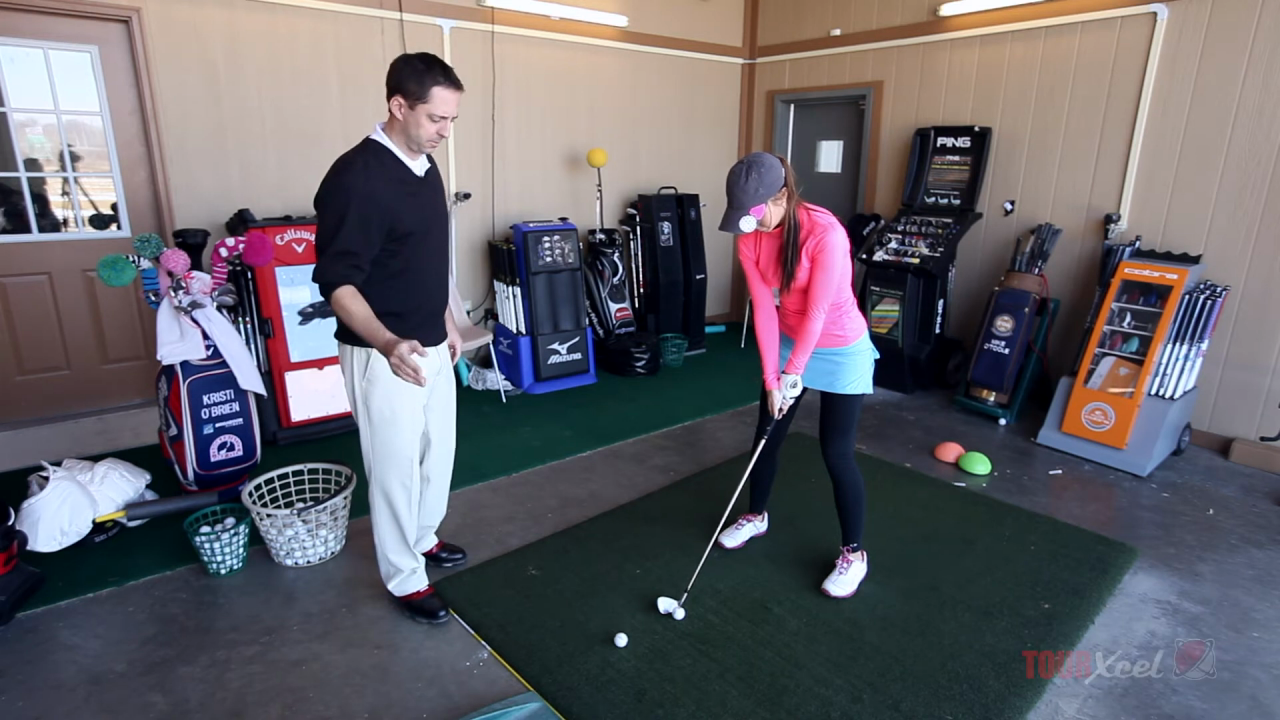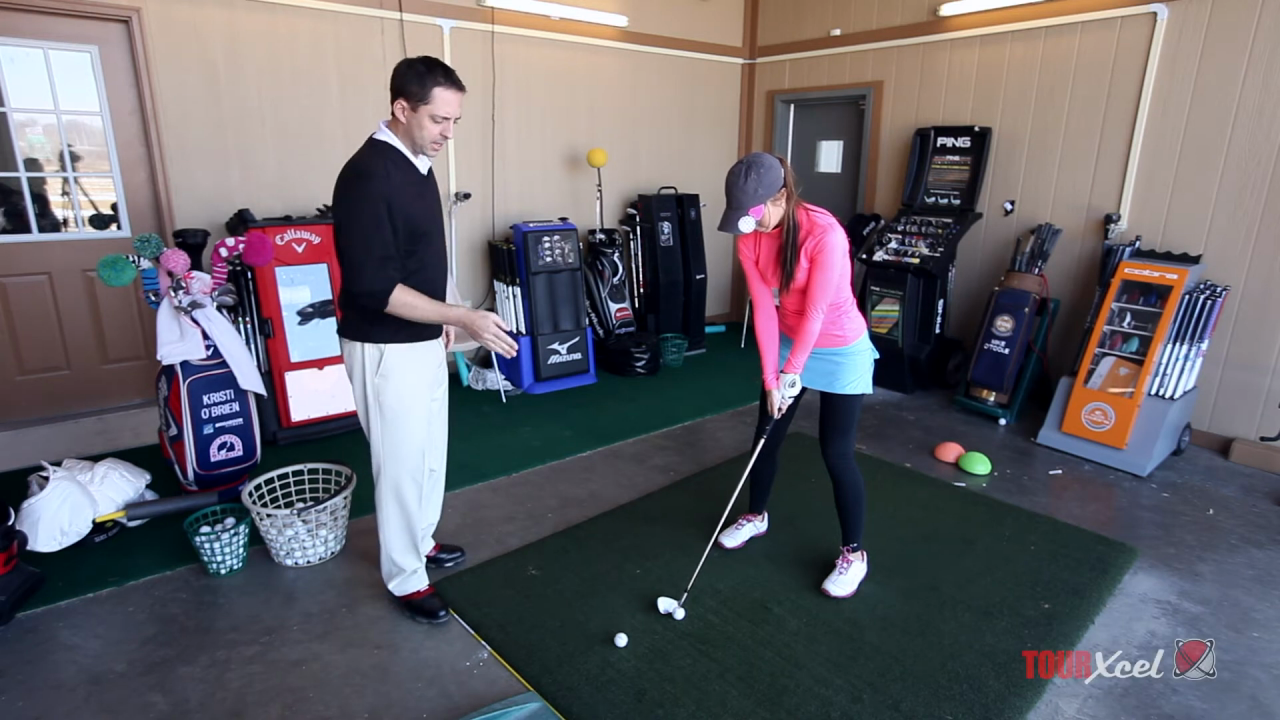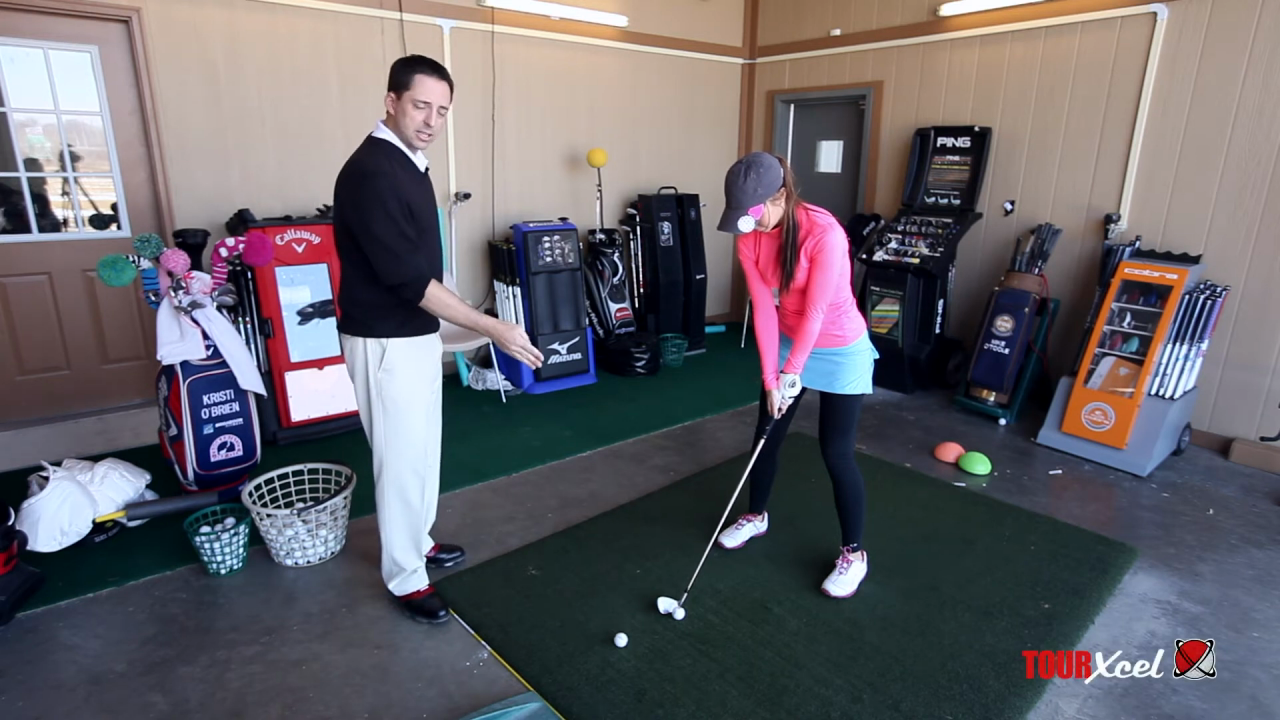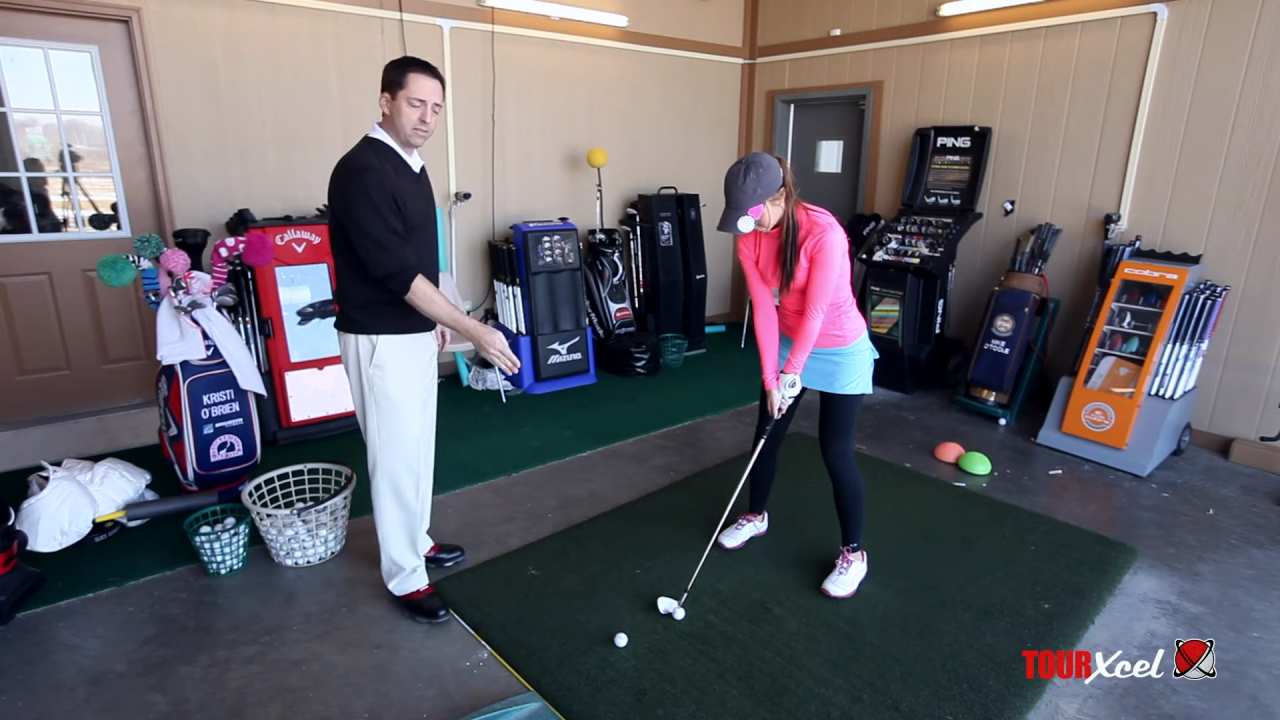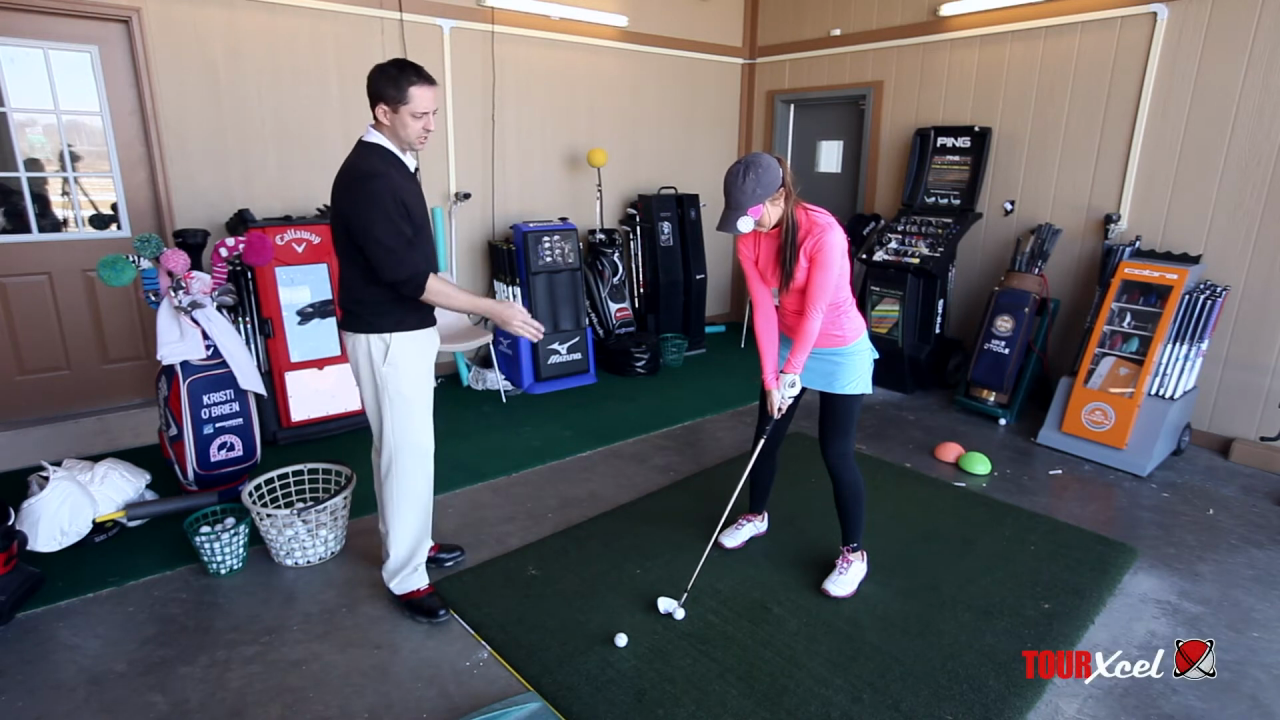
dt=0.5s
person 1, frame 1
left shoulder: (426, 168)
right shoulder: (355, 177)
right elbow: (336, 280)
left wrist: (446, 321)
right wrist: (390, 344)
left hip: (429, 346)
right hip: (381, 354)
left knee: (437, 455)
right knee: (396, 468)
left ankle: (424, 540)
right ankle: (405, 577)
person 1, frame 2
left shoulder: (417, 164)
right shoulder: (368, 177)
right elbow: (374, 287)
left wrist: (445, 321)
right wrist: (464, 317)
left hip: (423, 340)
right hip: (385, 349)
left knee: (430, 454)
right knee: (403, 463)
left ankle: (419, 540)
right ankle: (405, 577)
person 1, frame 3
left shoulder: (409, 165)
right shoulder: (370, 173)
right elbow: (409, 277)
right wrist: (492, 328)
left hip: (417, 334)
right hip: (385, 343)
left knee: (422, 450)
right knee: (401, 459)
left ankle: (416, 541)
right ankle: (405, 577)
person 1, frame 4
left shoulder: (410, 166)
right shoulder: (362, 171)
right elbow: (397, 271)
left wrist: (437, 322)
right wrist: (474, 329)
left hip: (415, 333)
right hip: (381, 341)
left knee: (417, 448)
right knee: (396, 457)
left ankle: (414, 540)
right ankle: (404, 576)
person 1, frame 5
left shoulder: (392, 164)
right shoulder: (369, 176)
right elbow: (411, 274)
left wrist: (454, 316)
right wrist: (493, 309)
left hip: (407, 330)
right hip: (388, 337)
left knee: (406, 446)
right knee: (407, 452)
left ankle: (410, 540)
right ankle: (404, 575)
person 2, frame 1
left shoulder: (825, 233)
right shoulder: (749, 237)
left elbow: (817, 311)
right elbow: (764, 307)
left wrist: (793, 375)
right wrist: (772, 379)
left hip: (840, 351)
right hip: (789, 342)
left knee: (836, 452)
right knee: (766, 436)
left ankle: (853, 554)
right ankle: (756, 516)
person 2, frame 2
left shoulder: (825, 234)
right shoulder: (749, 236)
left elbow: (815, 312)
right elbow: (763, 307)
left wrist: (792, 374)
right wrist: (771, 380)
left hip: (840, 351)
right hip: (788, 343)
left knee: (836, 453)
right knee: (766, 436)
left ankle: (854, 554)
right ankle: (756, 516)
person 2, frame 3
left shoulder: (824, 233)
right shoulder: (749, 237)
left elbow: (815, 311)
right elbow: (763, 307)
left wrist: (791, 374)
right wrist: (771, 379)
left hip: (840, 351)
right hip: (788, 343)
left knee: (836, 452)
right knee: (766, 437)
left ankle: (853, 554)
right ankle: (756, 516)
person 2, frame 4
left shoulder: (824, 233)
right shoulder: (749, 236)
left elbow: (815, 311)
right elbow: (763, 307)
left wrist: (792, 374)
right wrist: (771, 379)
left hip: (840, 351)
right hip: (788, 343)
left knee: (836, 452)
right knee: (766, 436)
left ankle: (854, 554)
right ankle: (756, 516)
person 2, frame 5
left shoulder: (824, 233)
right shoulder: (748, 237)
left elbow: (815, 311)
right elbow: (763, 307)
left wrist: (792, 374)
right wrist: (771, 379)
left hip: (840, 350)
right hip: (788, 343)
left knee: (836, 452)
right knee: (766, 436)
left ankle: (853, 553)
right ankle: (756, 516)
